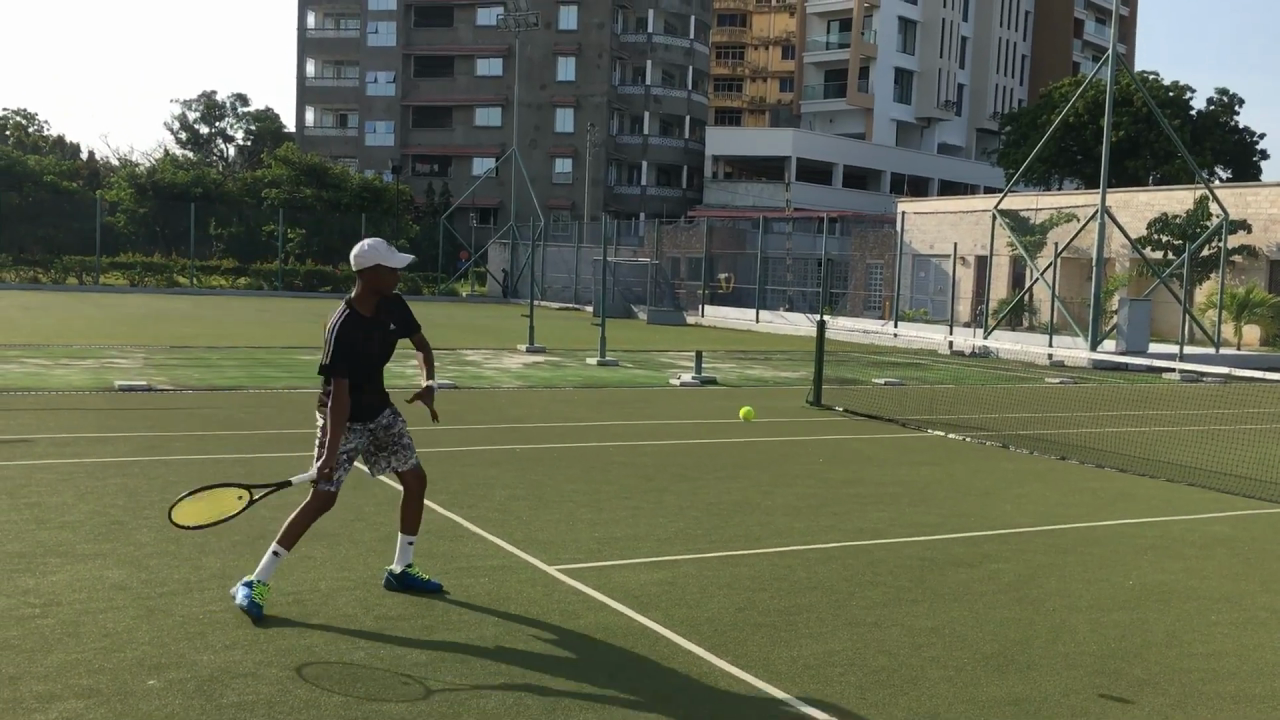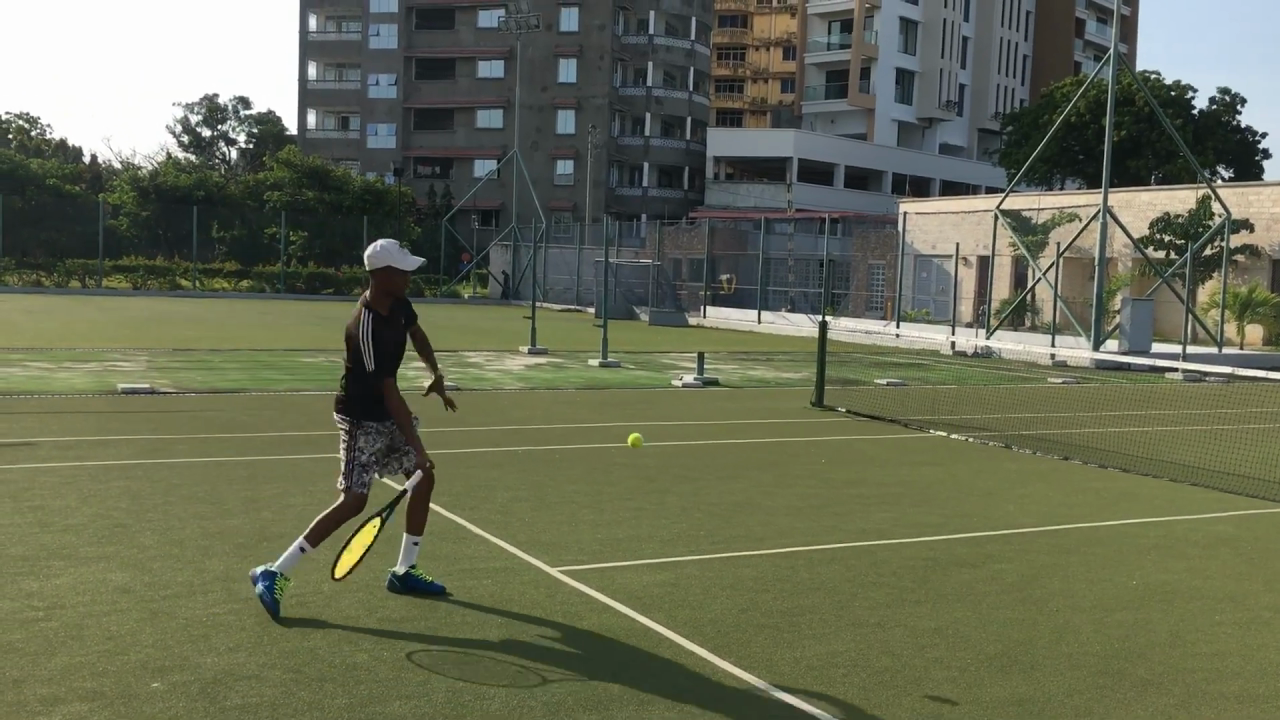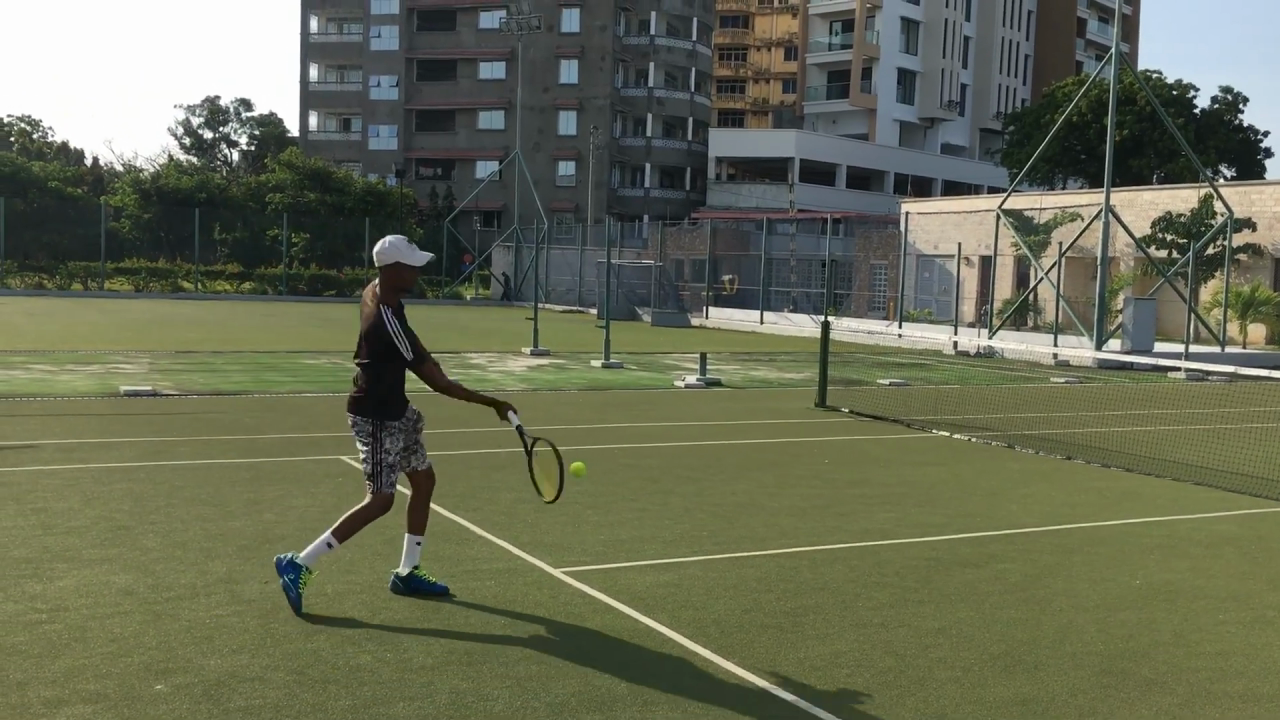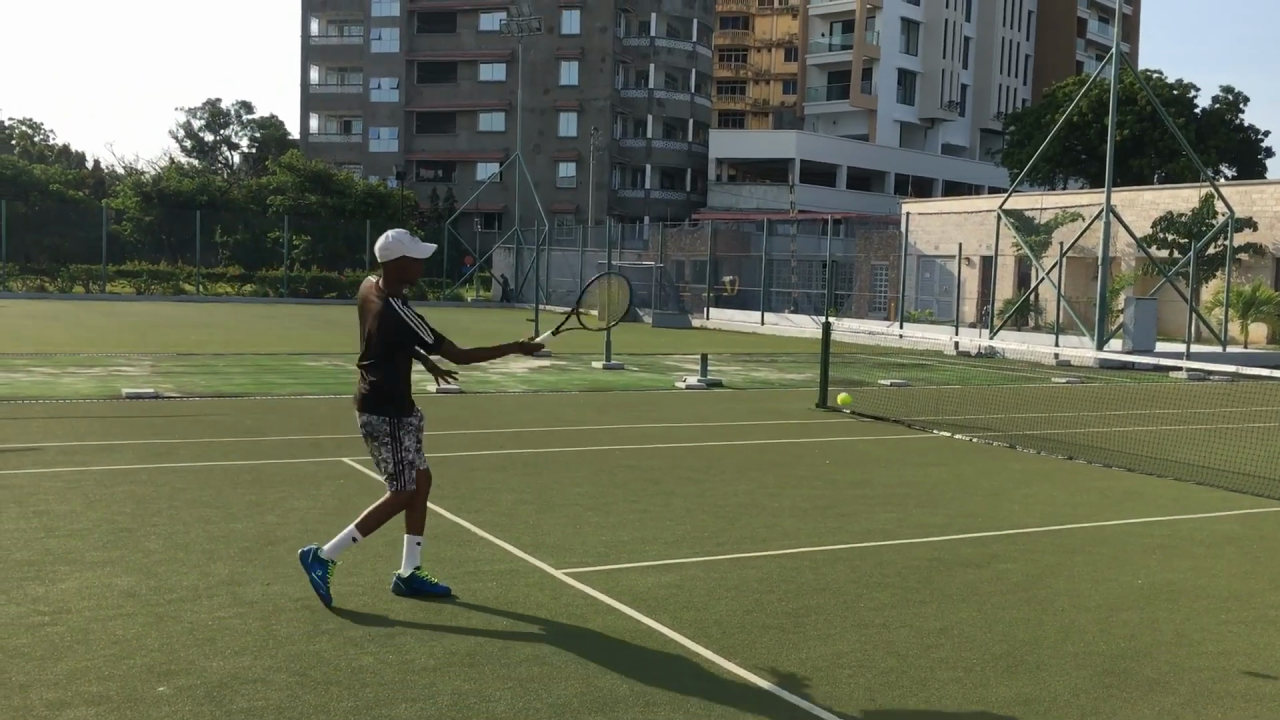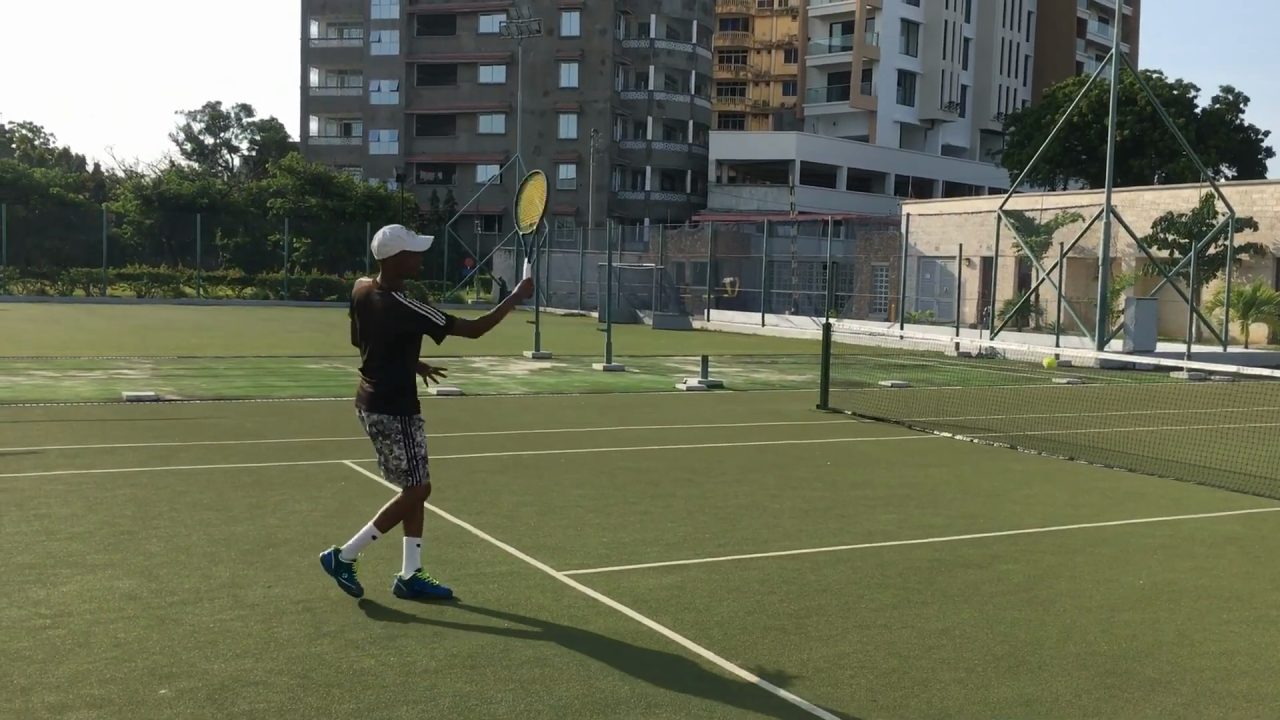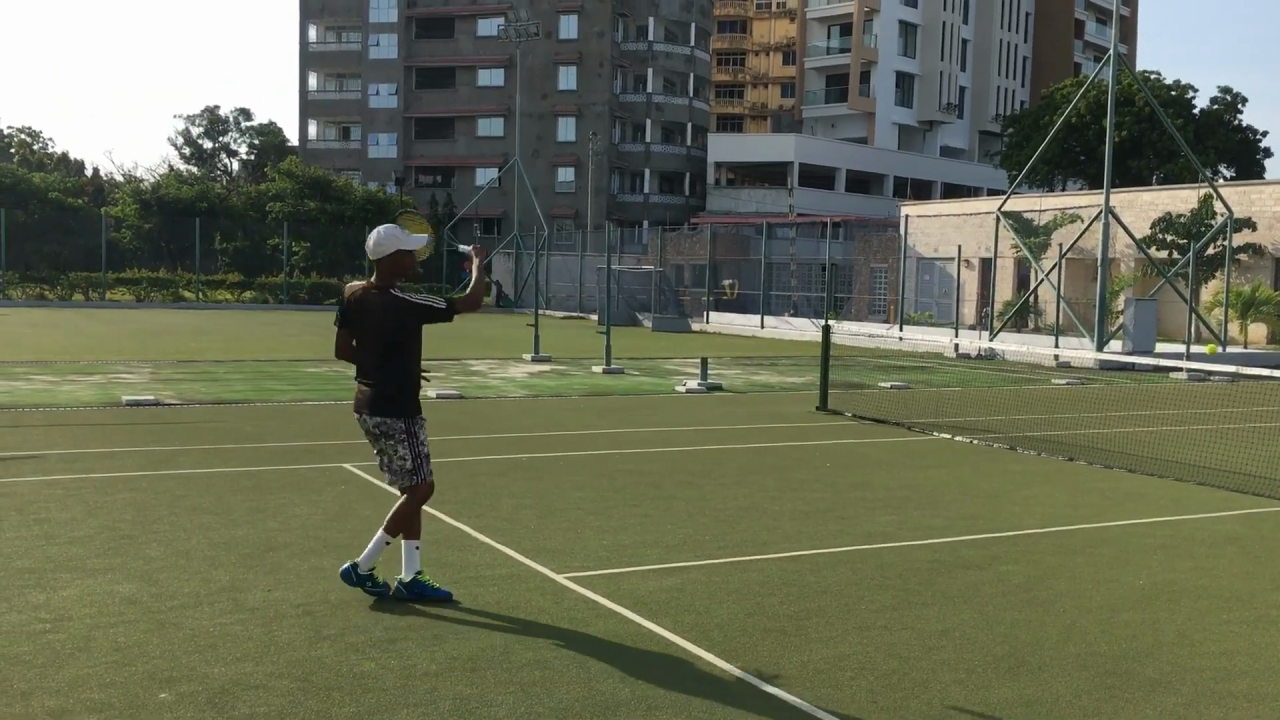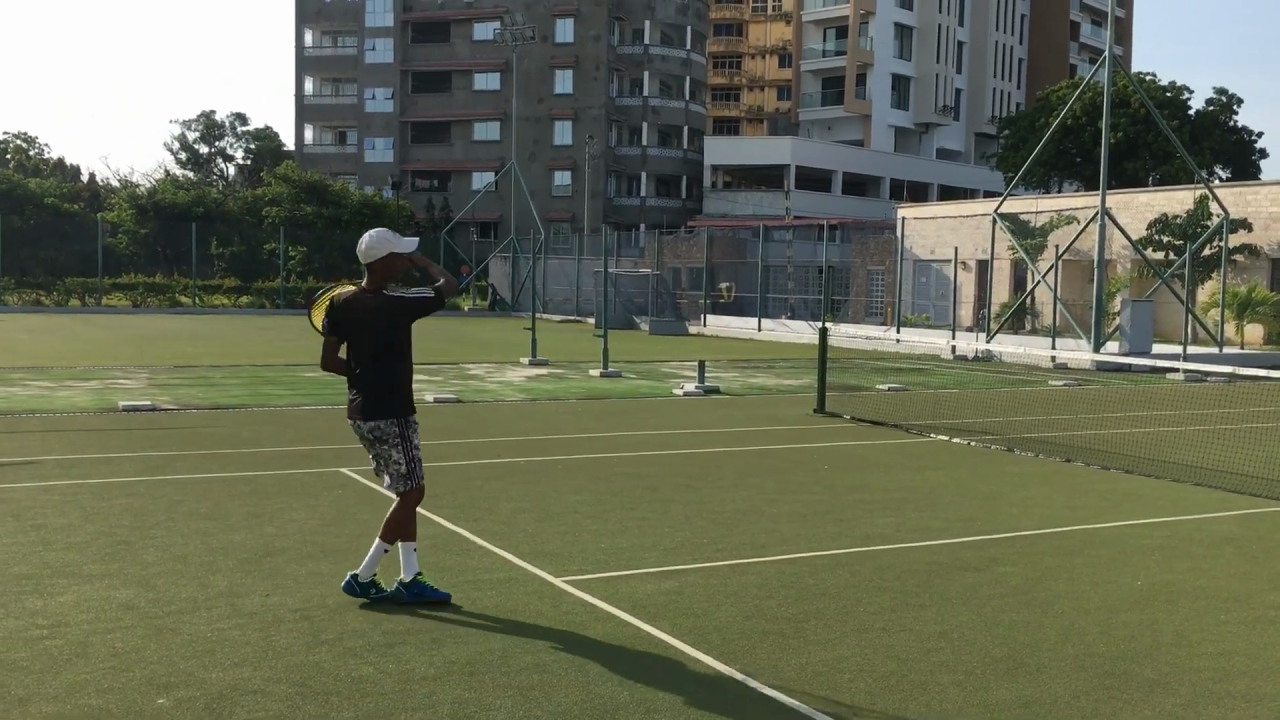
dt=0.1s
person 1, frame 1
left shoulder: (393, 304)
right shoulder: (343, 327)
left elbow: (423, 347)
right elbow: (340, 396)
left wrist: (429, 382)
right wrist: (326, 453)
left hip: (380, 411)
right hip: (347, 418)
left knee: (416, 479)
right knee: (322, 499)
left ankle: (401, 569)
right ankle: (254, 583)
person 1, frame 2
left shoulder: (397, 303)
right shoulder: (367, 328)
left elbow: (417, 335)
right elbow: (391, 395)
left wrist: (436, 374)
right wrist: (417, 449)
left hip: (390, 413)
right hip: (361, 418)
left knee: (424, 481)
right knee: (352, 502)
left ankle: (404, 571)
right ankle: (274, 573)
person 1, frame 3
left shoulder: (382, 290)
right shoulder: (386, 322)
right elbow: (435, 381)
left wrist: (418, 363)
right wrist: (489, 402)
left hip: (394, 409)
right hip: (376, 417)
left knee: (424, 480)
right knee: (379, 501)
left ankle: (407, 572)
right ankle: (298, 563)
person 1, frame 4
left shoulder: (369, 287)
right shoulder: (397, 313)
right elbow: (456, 355)
left wrist: (424, 360)
right wrist: (514, 348)
left hip: (383, 405)
right hip: (385, 413)
left knee: (420, 482)
right knee: (403, 496)
left ankle: (409, 574)
right ankle: (323, 555)
person 1, frame 5
left shoulder: (361, 289)
right shoulder: (404, 307)
right elbow: (472, 329)
right wrist: (516, 298)
left hip: (371, 402)
right hip: (393, 410)
left knee: (415, 488)
right knee: (414, 491)
left ankle: (410, 575)
right ankle: (343, 556)
person 1, frame 6
left shoulder: (352, 295)
right shoulder: (404, 305)
left elbow: (342, 350)
right elbow: (471, 303)
right wrist: (477, 262)
left hip: (370, 406)
right hip: (397, 412)
left knee: (412, 488)
right knee: (420, 490)
left ankle: (409, 577)
right ankle: (361, 567)
person 1, frame 7
left shoulder: (338, 302)
right shoulder: (397, 304)
left elbow: (327, 362)
right elbow: (448, 287)
right wrist: (423, 261)
left hip: (361, 411)
right hip: (390, 416)
left knee: (406, 489)
right knee: (412, 493)
left ankle: (410, 579)
right ankle: (362, 578)
